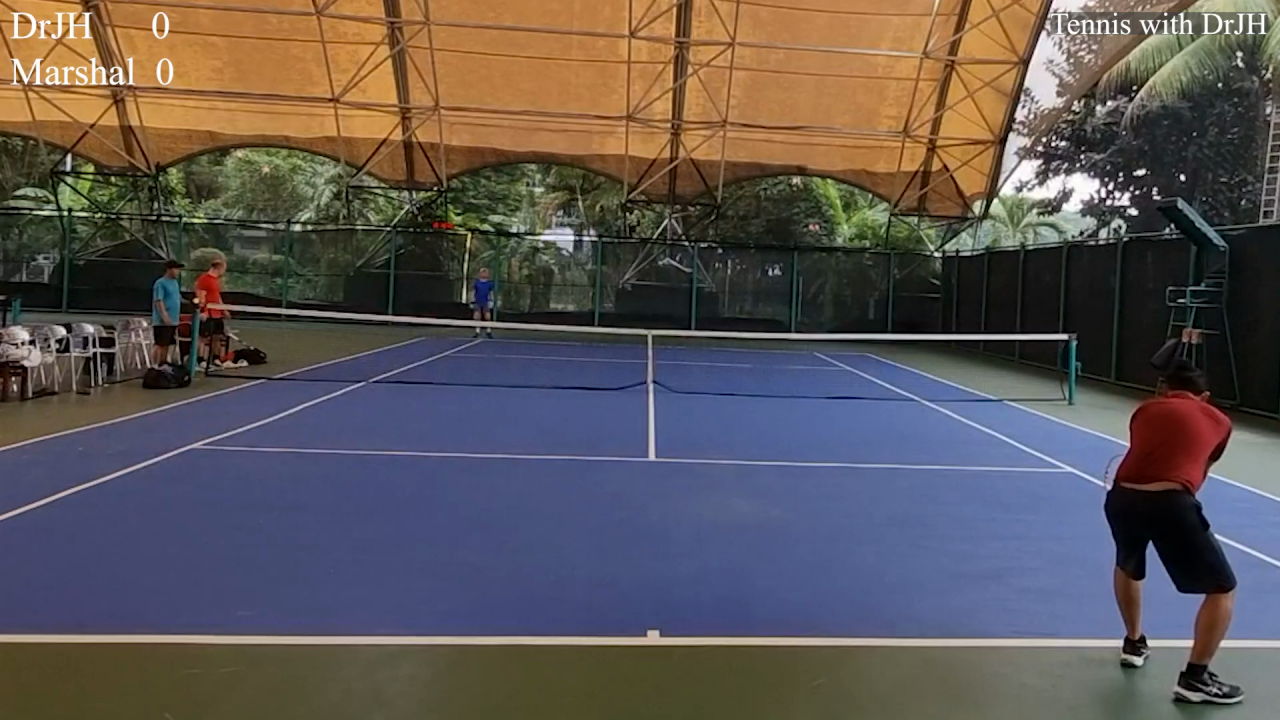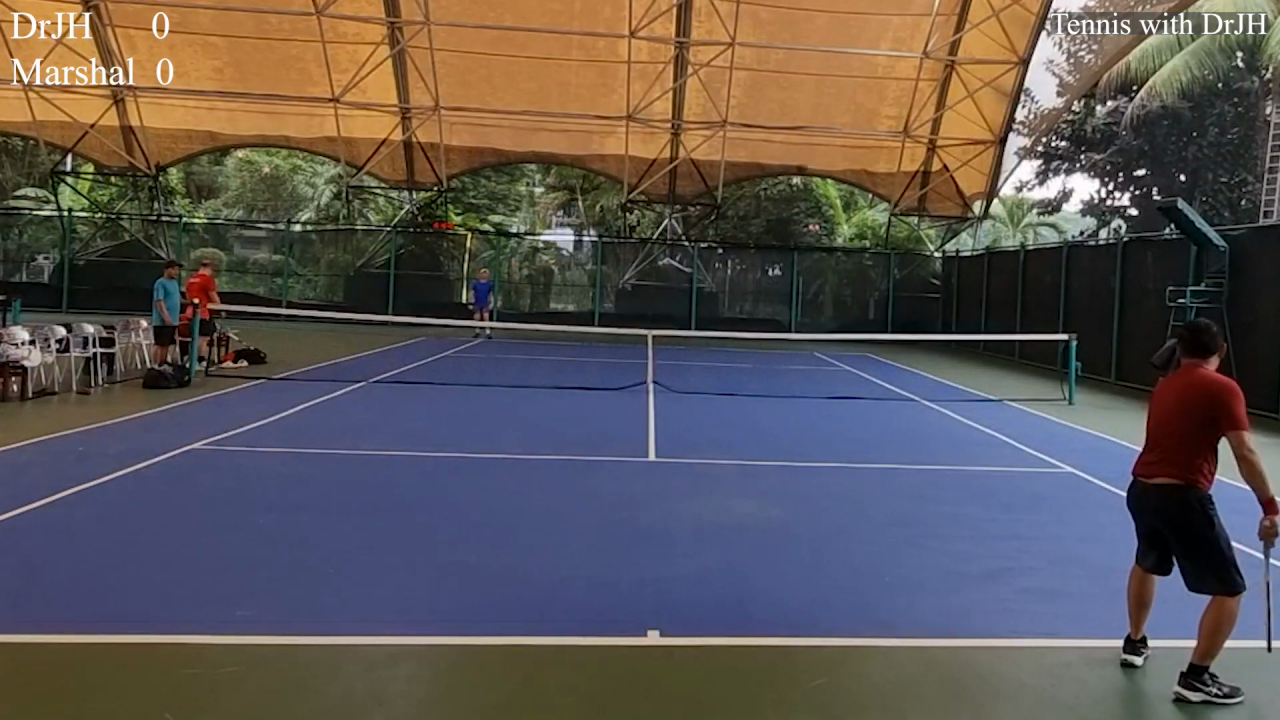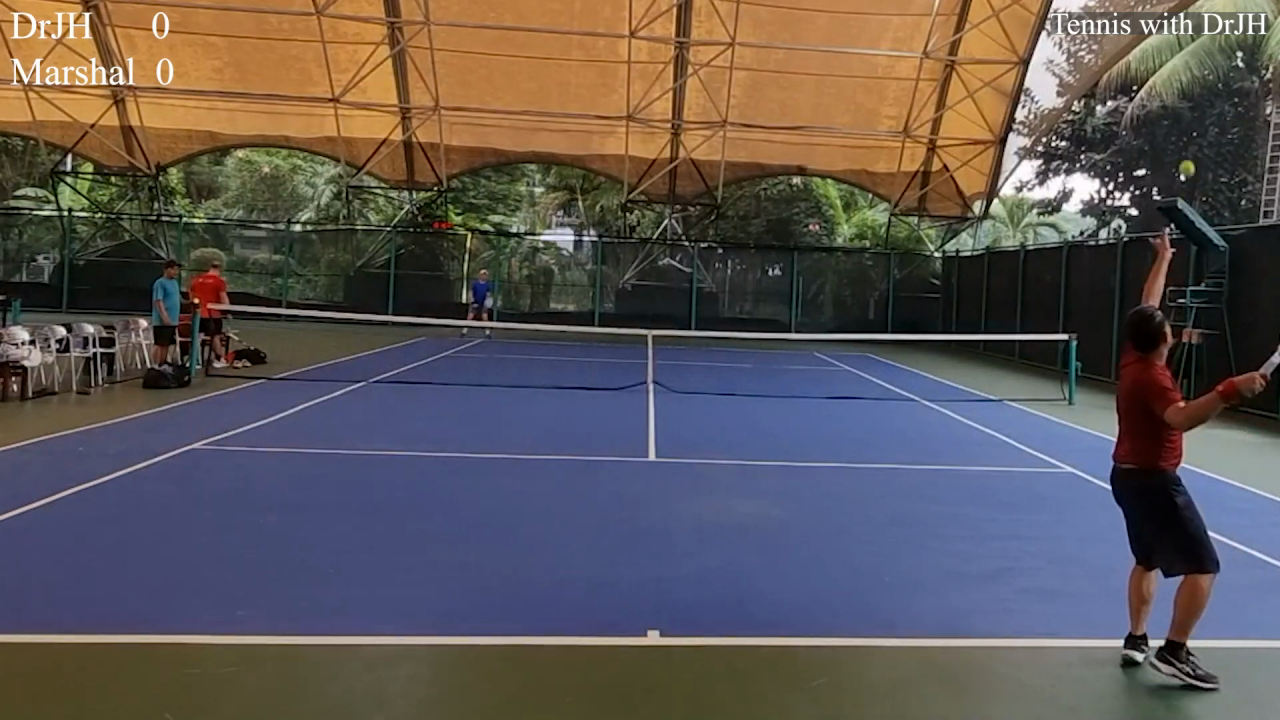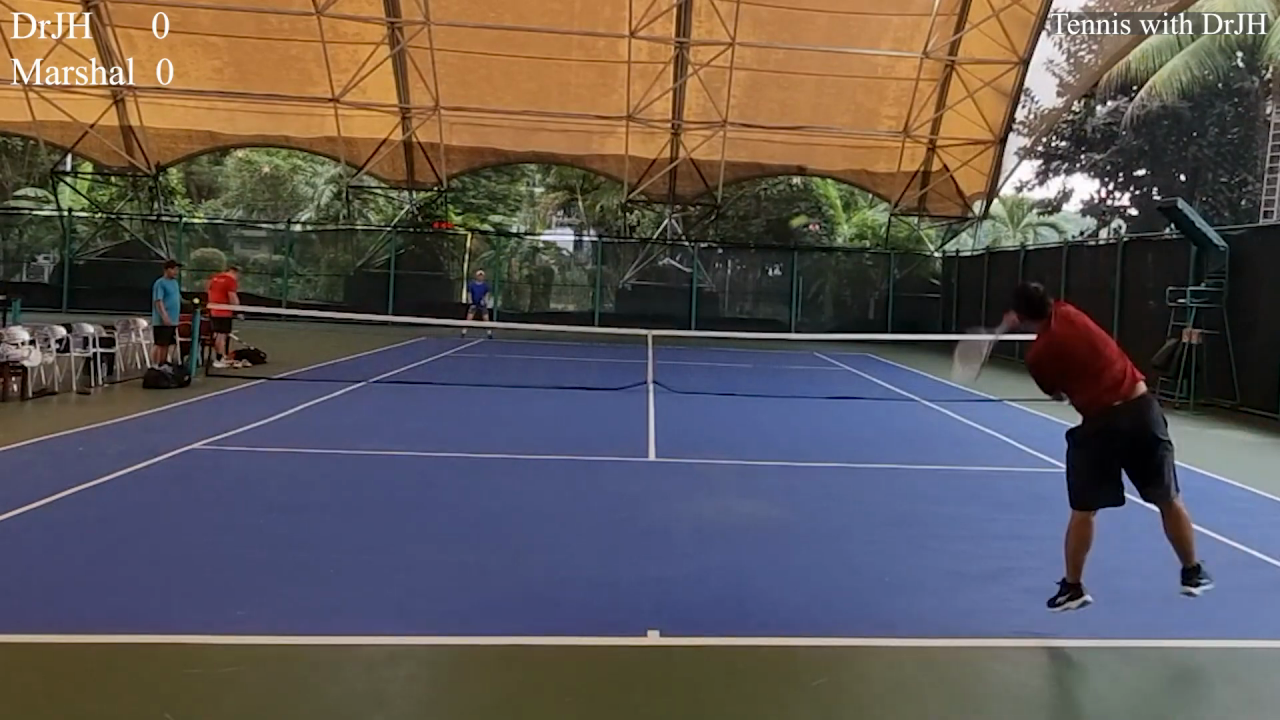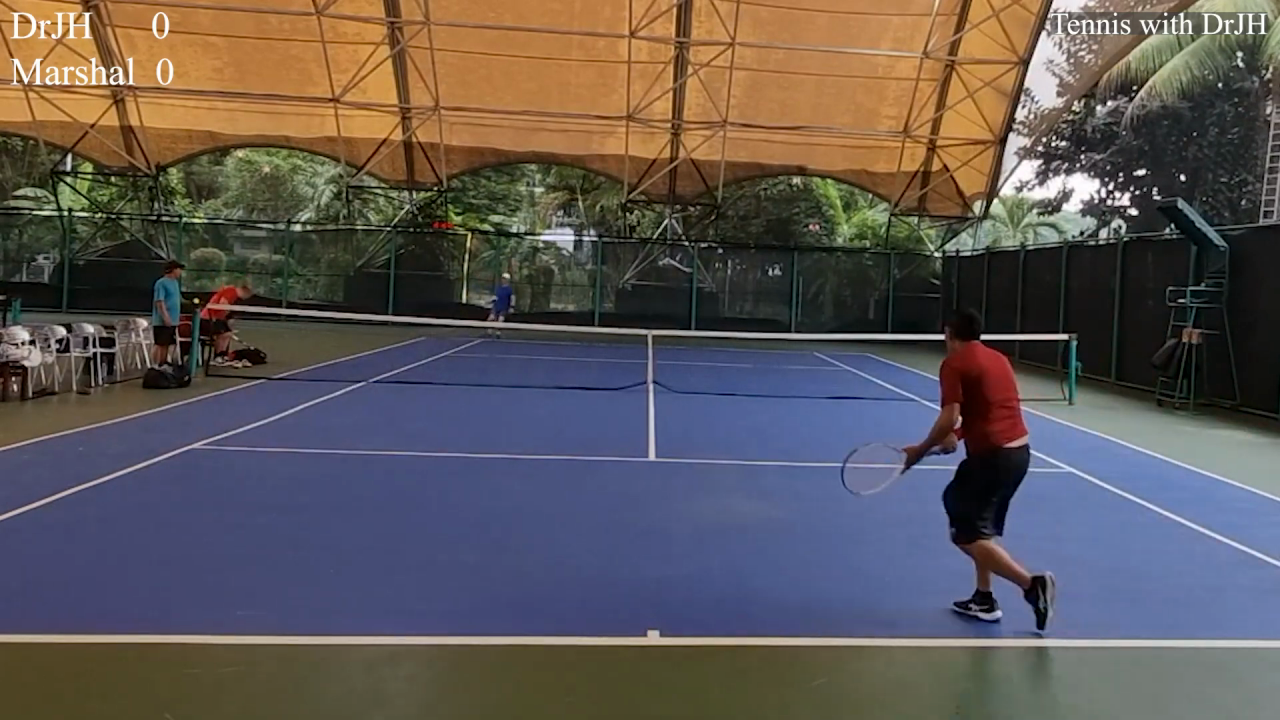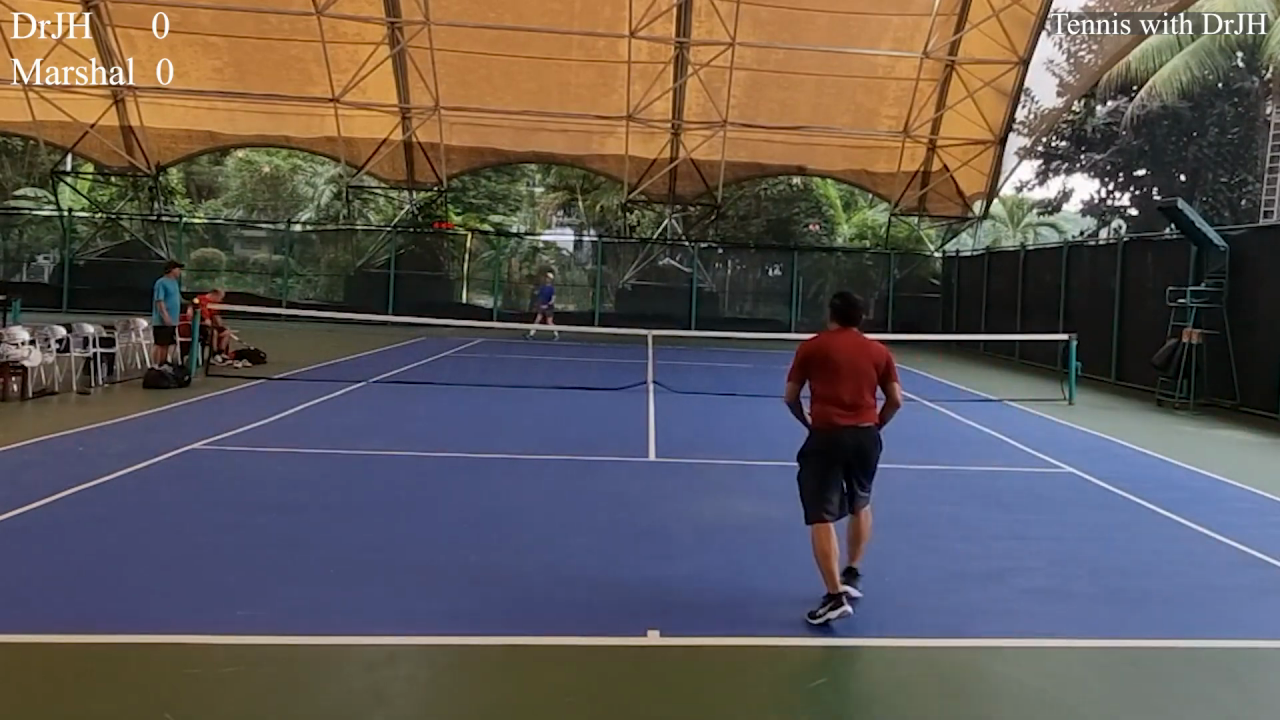
dt=0.7s
person 1, frame 1
left shoulder: (1145, 410)
right shoulder: (1219, 421)
left hip: (1124, 497)
right hip: (1171, 503)
left knee: (1127, 566)
right knee: (1221, 589)
left ankle: (1134, 643)
right ankle: (1195, 678)
person 1, frame 2
left shoulder: (1164, 385)
right shoulder: (1222, 388)
right elbow: (1244, 451)
left hip: (1142, 490)
right hip: (1183, 496)
left knee: (1146, 565)
right knee: (1229, 589)
left ankle: (1134, 642)
right ankle: (1195, 678)
person 1, frame 3
left shoulder: (1131, 359)
right shoulder: (1152, 378)
left elbow: (1148, 305)
right elbow: (1182, 418)
left wrist: (1162, 259)
right wrist: (1230, 389)
left hip: (1127, 477)
right hip: (1154, 482)
left knee: (1146, 561)
right knee: (1201, 567)
left ankle: (1135, 640)
right ankle: (1174, 652)
person 1, frame 4
left shoulder: (1037, 355)
right shoulder: (1067, 314)
right elbow: (1042, 302)
right wrist: (1017, 318)
left hip: (1101, 424)
right hip: (1142, 409)
left knee: (1084, 511)
right knee: (1167, 498)
left ankle: (1073, 588)
right ankle: (1193, 572)
person 1, frame 5
left shoulder: (954, 363)
right shoulder: (998, 360)
left elbow: (949, 417)
left wrist: (920, 450)
right wrist: (959, 433)
left hip: (992, 456)
right hip: (1019, 451)
left knee: (969, 536)
right knee: (978, 525)
left ankle: (1033, 584)
right ankle: (983, 599)
person 1, frame 6
left shoulder: (812, 347)
right shoulder: (879, 352)
left elbow: (790, 397)
right elbow: (895, 400)
left wrist: (808, 423)
left hip: (827, 438)
right hip: (865, 438)
left knee: (822, 519)
right knee: (859, 505)
left ankle: (835, 597)
right ankle: (852, 575)
